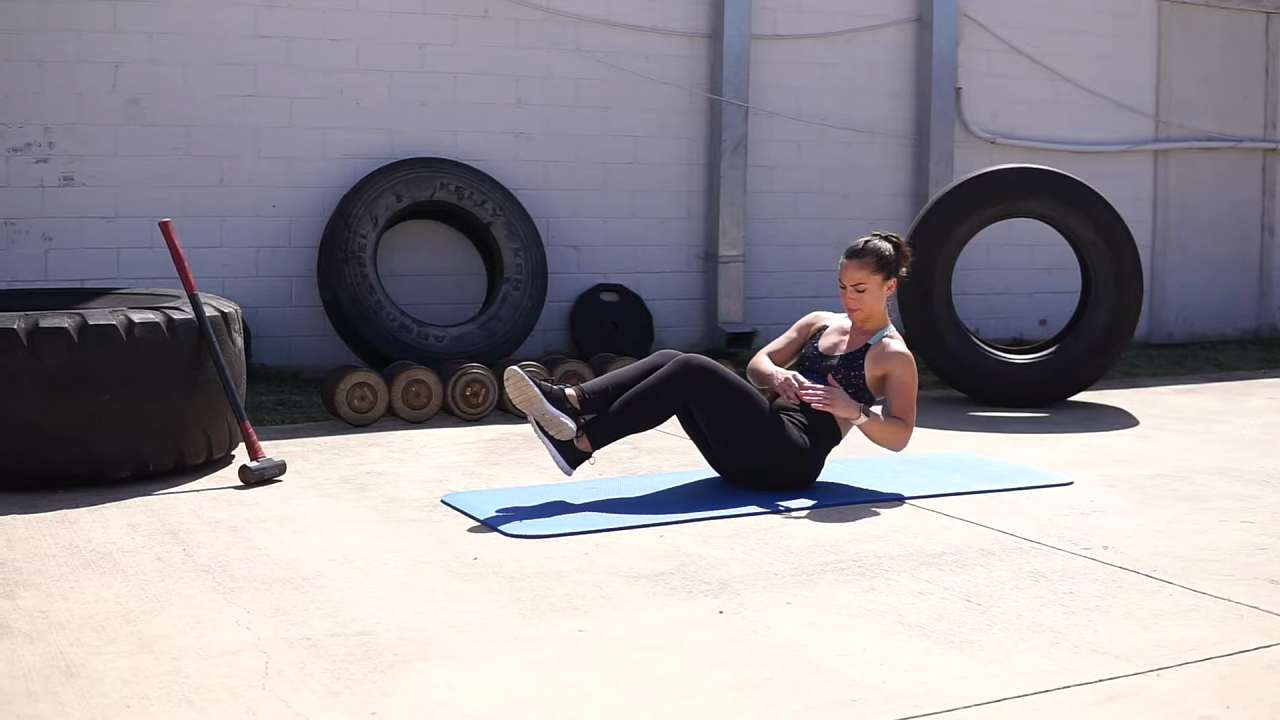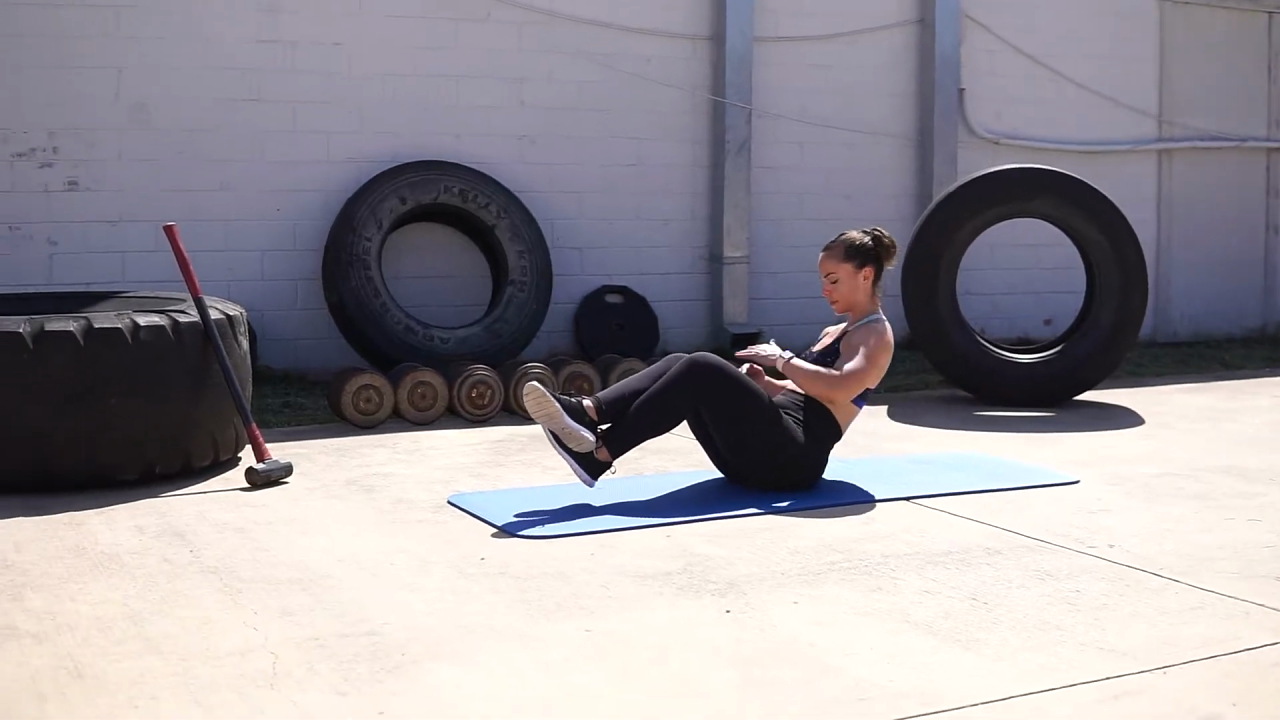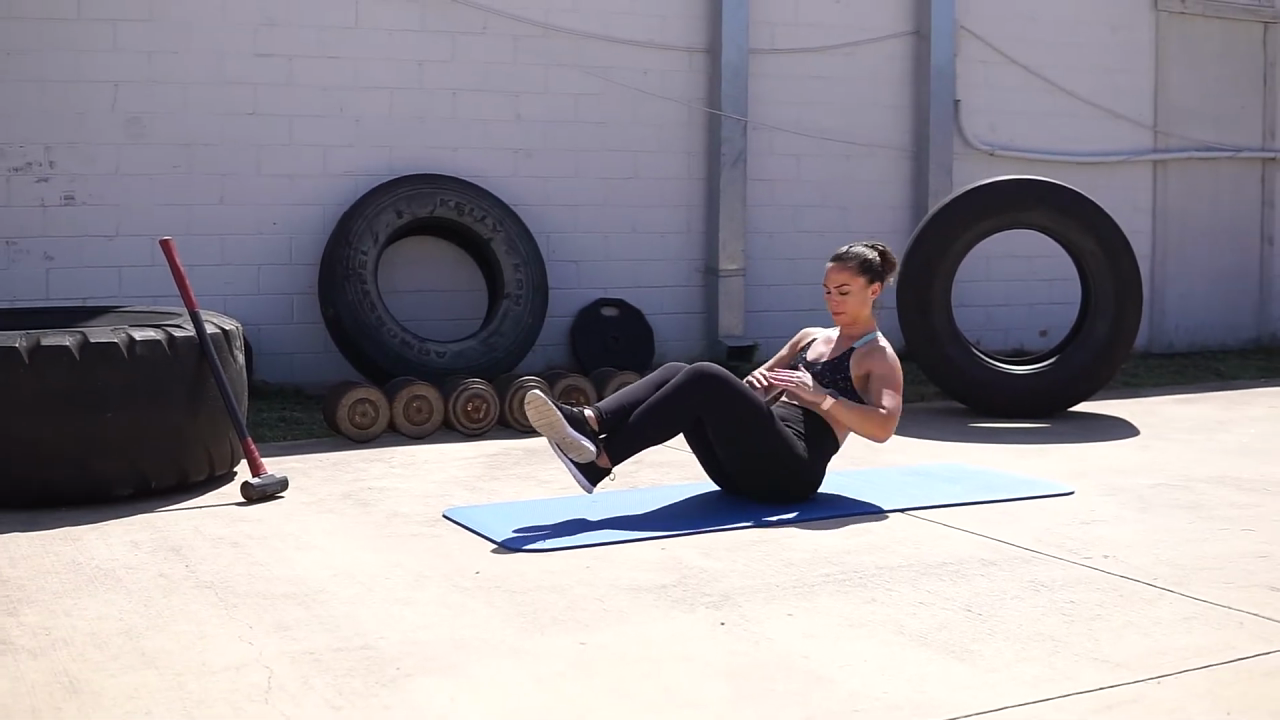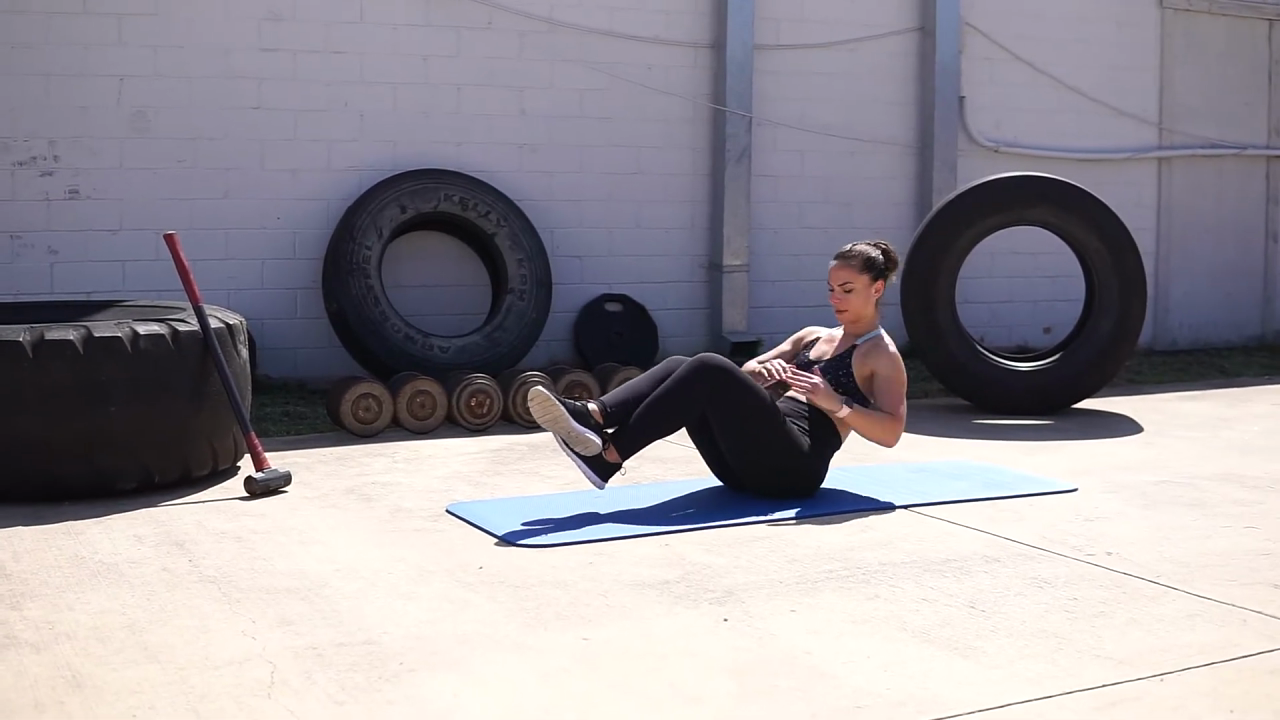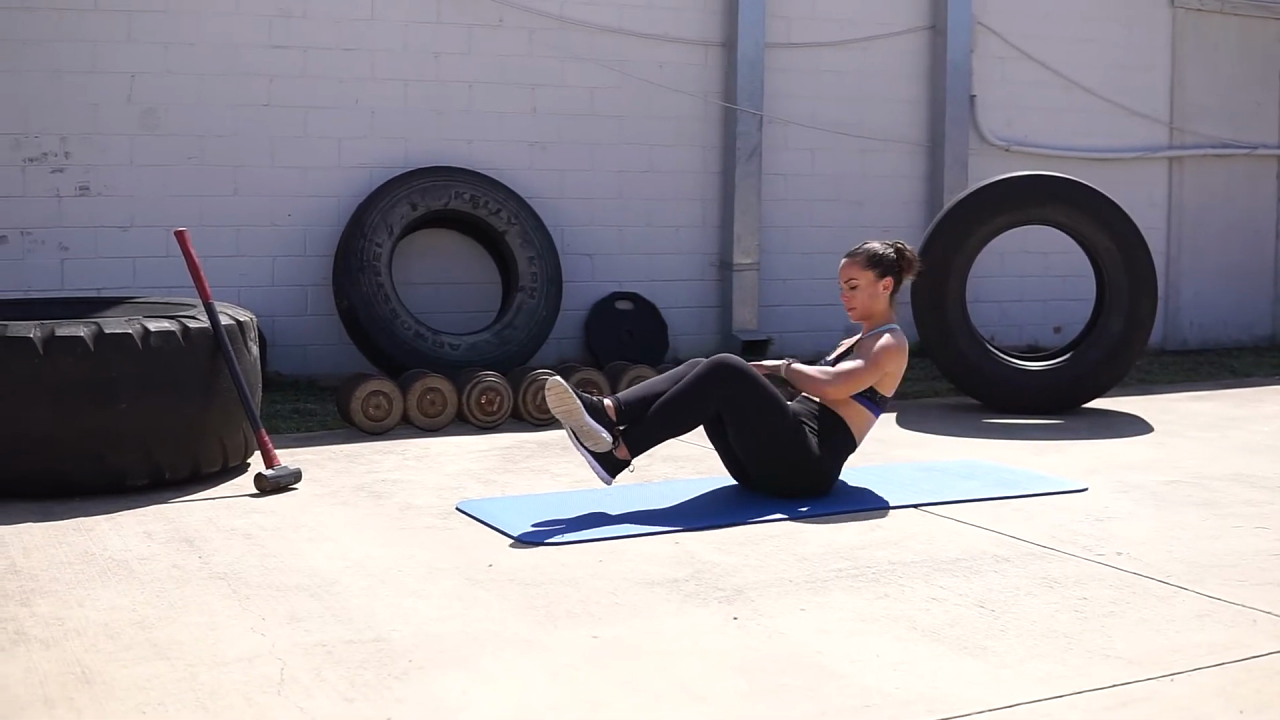
dt=0.7s
person 1, frame 1
left shoulder: (894, 355)
right shoulder: (820, 322)
left elbow: (899, 435)
right elbow: (758, 364)
left wrist: (855, 414)
right wrist: (780, 376)
left hip: (789, 457)
right hip: (746, 452)
left knee: (692, 371)
right knee: (670, 361)
left ankle: (581, 442)
right ankle: (569, 401)
person 1, frame 2
left shoulder: (875, 337)
right shoulder: (835, 331)
left elbow: (839, 389)
left wrist: (781, 359)
right wrist: (763, 381)
left hip: (792, 458)
right hip: (752, 453)
left knee: (703, 368)
right knee: (678, 365)
left ankle: (601, 453)
right ankle: (585, 412)
person 1, frame 3
left shoulder: (879, 357)
right shoulder: (813, 337)
left elbow: (883, 426)
right elbow: (760, 379)
left wrist: (817, 395)
right wrist: (757, 383)
left hip: (789, 469)
right hip: (745, 466)
left knee: (705, 377)
right knee: (675, 374)
left ankle: (600, 460)
right ankle: (587, 422)
person 1, frame 4
left shoulder: (882, 355)
right shoulder: (815, 337)
left elbow: (891, 430)
right elbow: (747, 373)
left wrist: (835, 404)
right wrist: (763, 371)
left hip: (793, 464)
right hip: (749, 462)
left knee: (708, 368)
right knee: (678, 367)
left ankle: (609, 455)
right ankle: (589, 416)
person 1, frame 5
left shoulder: (890, 345)
right shoulder: (855, 342)
left elbow: (833, 385)
left wrist: (785, 367)
right wrist: (772, 374)
left hip: (806, 465)
right hip: (765, 462)
left knee: (725, 370)
right knee: (700, 370)
left ankle: (618, 452)
right ankle: (605, 411)
